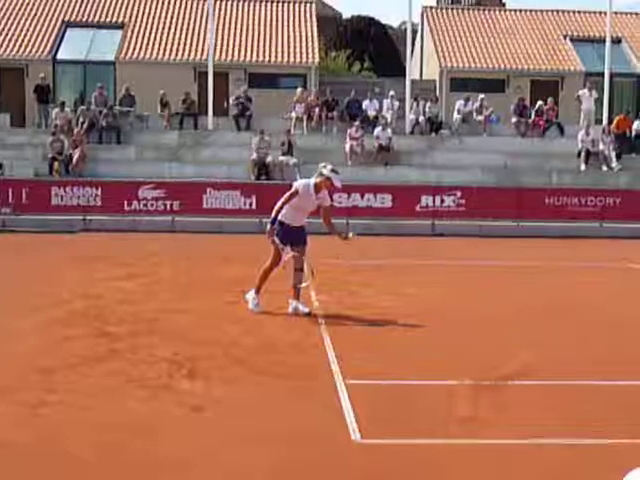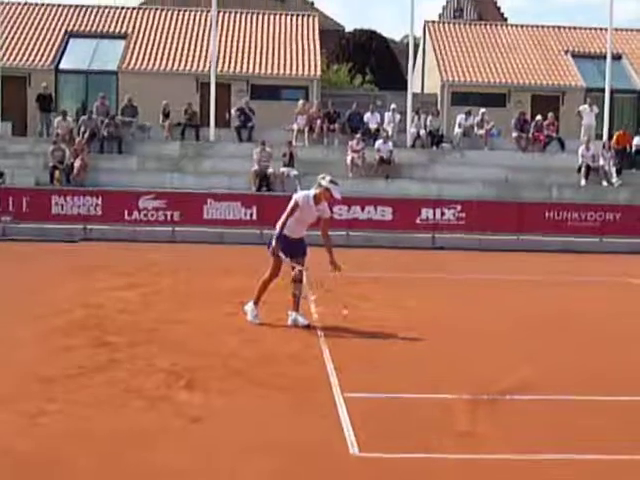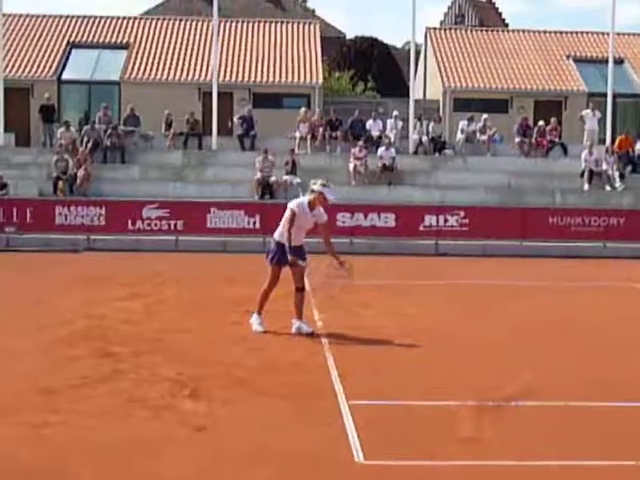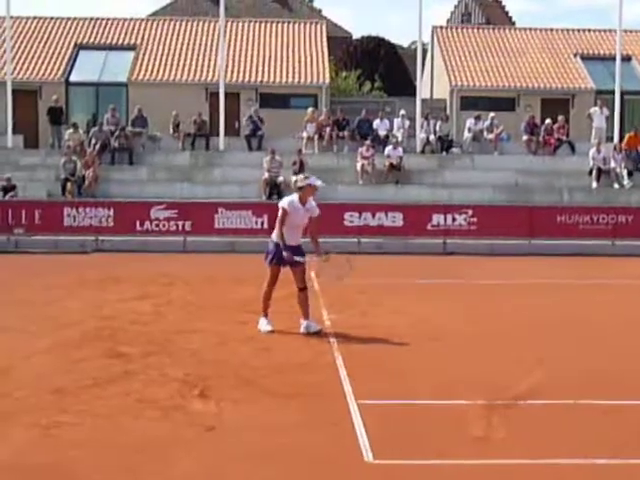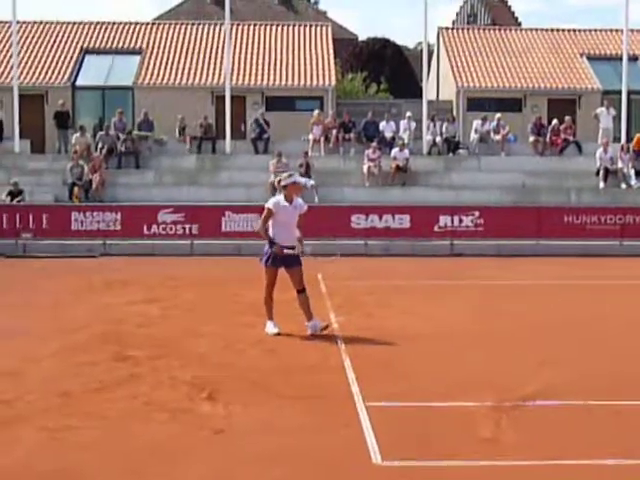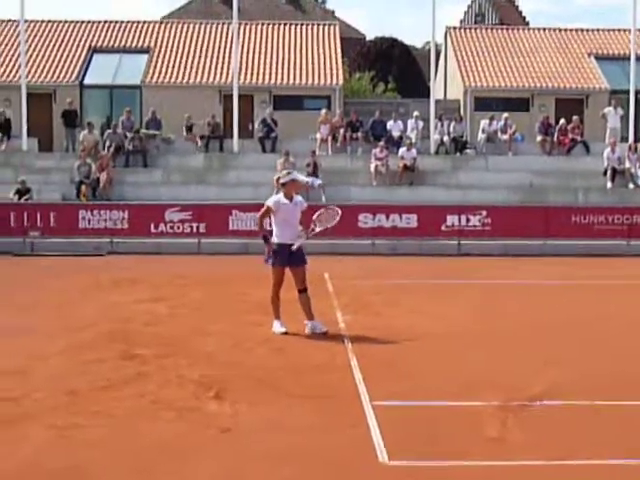
dt=0.4s
person 1, frame 1
left shoulder: (324, 197)
right shoulder: (302, 185)
left elbow: (327, 221)
right elbow: (281, 203)
left wrist: (340, 235)
right wrist: (271, 223)
left hip: (299, 229)
right hip: (283, 224)
left knee: (299, 265)
right knee: (274, 262)
left ankle: (295, 302)
right ankle: (254, 294)
person 1, frame 2
left shoulder: (324, 209)
right shoulder: (302, 197)
left elbow: (325, 235)
right elbow: (285, 218)
left wrist: (331, 258)
right wrist: (276, 239)
left hip: (298, 240)
right hip: (284, 237)
left knee: (299, 277)
right knee: (273, 274)
left ankle: (294, 314)
right ankle: (253, 305)
person 1, frame 3
left shoulder: (320, 214)
right shoulder: (296, 205)
left elbow: (326, 240)
right elbow: (287, 230)
left wrist: (337, 259)
right wrist: (289, 252)
left hip: (298, 247)
right hip: (281, 244)
left knee: (300, 285)
right knee: (272, 283)
left ankle: (298, 322)
right ankle: (257, 316)
person 1, frame 4
left shoulder: (312, 207)
right shoulder: (288, 203)
left elbow: (312, 233)
right elbow: (279, 228)
left wrist: (319, 252)
right wrist: (284, 249)
left hip: (295, 247)
right hip: (279, 245)
left knee: (302, 284)
right knee: (271, 283)
left ankle: (306, 322)
right ankle: (264, 318)
person 1, frame 5
left shoulder: (299, 204)
right shoulder: (275, 203)
right elbow: (262, 226)
left wrist: (300, 243)
right wrist: (272, 244)
left hip: (290, 249)
right hip: (275, 248)
left knee: (300, 286)
right knee: (270, 287)
left ankle: (311, 323)
right ankle: (270, 322)
person 1, frame 6
left shoulder: (299, 201)
right shoulder: (275, 201)
right elbow: (259, 220)
left wrist: (304, 230)
right wrist: (266, 241)
left hip: (295, 247)
right hip: (279, 247)
left knee: (302, 286)
right knee: (277, 286)
left ankle: (311, 322)
right ankle: (277, 321)
